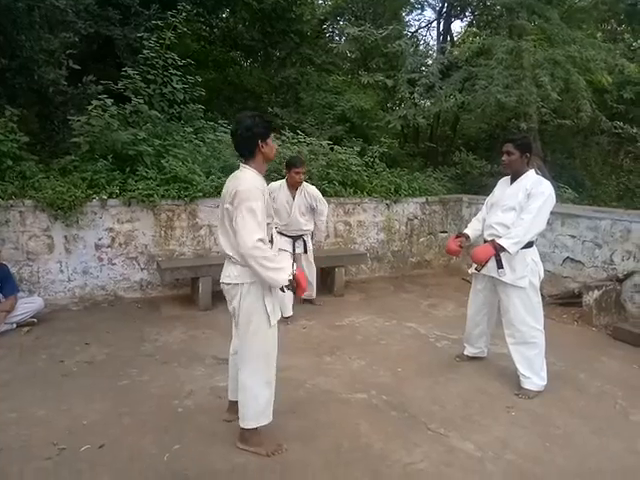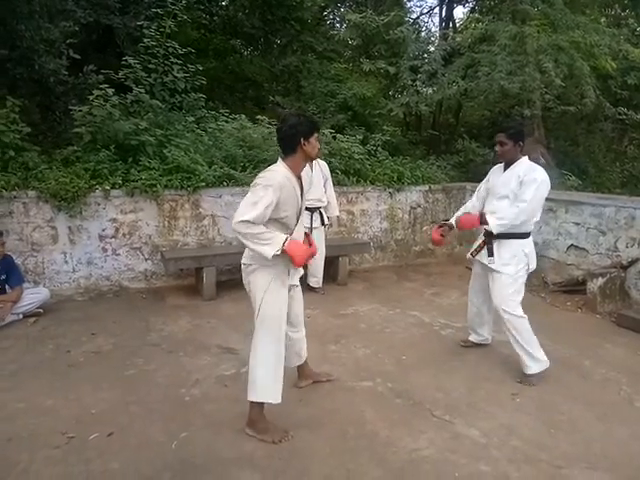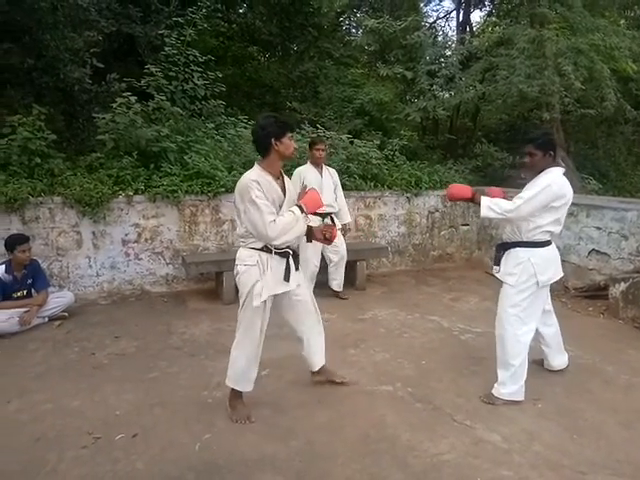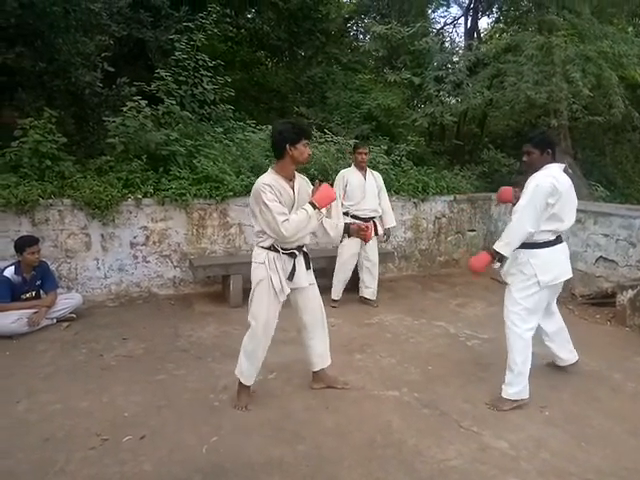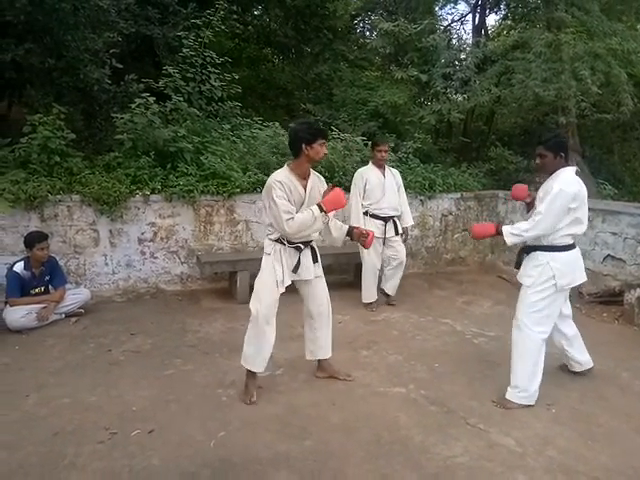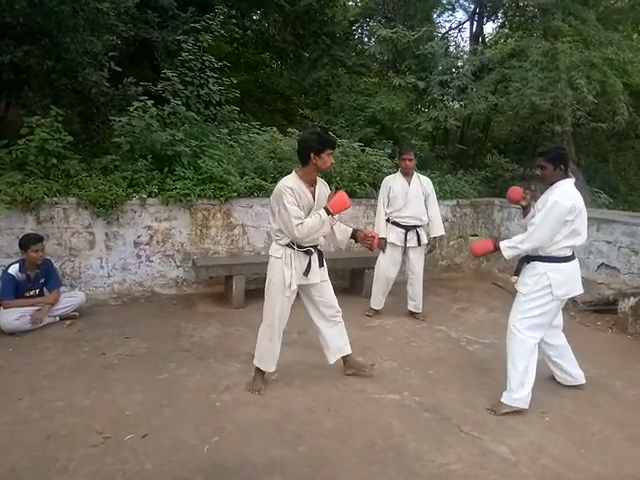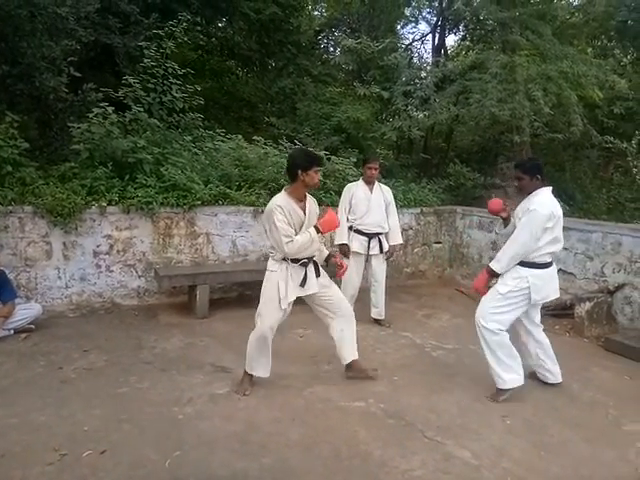
dt=0.7s
person 1, frame 1
left shoulder: (239, 180)
right shoulder: (251, 188)
right elbow: (252, 246)
left wrist: (278, 267)
right wrist: (288, 273)
left hip: (237, 274)
right hip: (250, 280)
left knee: (244, 346)
right knee: (259, 352)
left ankle: (236, 404)
right ankle: (249, 432)
person 1, frame 2
left shoulder: (297, 177)
right shoulder: (272, 180)
right elbow: (242, 223)
left wrist: (300, 242)
right wrist: (285, 245)
left hip: (285, 261)
right hip: (264, 263)
left knee: (294, 318)
right knee: (270, 332)
left ankle: (303, 371)
right ankle: (257, 416)
person 1, frame 3
left shoulder: (283, 179)
right shoulder: (251, 183)
right elbow: (271, 231)
left wrist: (310, 231)
right wrist: (301, 208)
left hip: (284, 262)
right hip: (257, 264)
left knee: (308, 313)
right knee: (251, 332)
left ankle: (319, 368)
right ankle: (236, 396)
person 1, frame 4
left shoulder: (303, 182)
right shoulder: (265, 186)
left elbow: (319, 221)
right elbow: (285, 230)
left wrist: (347, 227)
right wrist: (313, 205)
left hip: (298, 260)
right hip: (270, 262)
left knee: (315, 317)
right knee: (261, 326)
left ankle: (319, 373)
right ankle: (244, 384)
person 1, frame 5
left shoulder: (319, 181)
right shoulder: (277, 182)
left elbow: (325, 222)
right elbow: (289, 226)
left wrist: (350, 232)
right wrist: (320, 207)
left hip: (307, 253)
right hip: (279, 254)
left knee: (320, 308)
right knee: (262, 312)
left ankle: (323, 364)
right ankle: (252, 376)
person 1, frame 6
left shoulder: (322, 186)
right shoulder: (286, 188)
left elbow: (329, 224)
right elbow: (299, 231)
left wrist: (355, 235)
right wrist: (327, 210)
left hip: (313, 257)
right hip: (286, 258)
left knee: (329, 309)
right knee: (275, 317)
left ankle: (348, 361)
right ankle: (261, 372)
person 1, frame 7
left shoulder: (311, 202)
right shoulder: (277, 207)
right elbow: (290, 247)
left wrist: (329, 257)
right wrist: (317, 229)
left hip: (310, 270)
right hip: (283, 272)
left knee: (342, 311)
right knee: (266, 326)
left ankle: (352, 365)
right ankle: (250, 374)
person 2, frame 1
left shoulder: (540, 187)
right shoulder: (503, 184)
left elbow: (528, 225)
right elbow: (485, 213)
left wrist: (498, 245)
right wrist: (467, 236)
left hip: (518, 261)
right hip: (490, 257)
left knee: (522, 321)
right knee: (479, 307)
left ankle: (533, 380)
right ankle: (475, 349)
person 2, frame 2
left shoulder: (535, 175)
right shoulder: (497, 170)
left elbow: (522, 211)
right elbow: (478, 200)
left wrist: (483, 219)
right wrist: (452, 223)
left hip: (513, 249)
right hip: (489, 243)
left knee: (506, 306)
right knee: (478, 295)
left ankle: (534, 364)
right ankle: (479, 336)
person 2, frame 3
left shoulder: (552, 184)
right shoulder: (547, 179)
left elbow: (516, 210)
right elbow: (528, 211)
left wrist: (476, 199)
right wrist: (506, 201)
left hip: (528, 259)
right hip: (535, 255)
left knee: (512, 321)
right knee: (540, 311)
left ankle: (509, 390)
right ankle: (555, 360)
person 2, frame 4
left shoulder: (541, 180)
right shoulder: (562, 180)
left elbow: (522, 224)
left wrist: (497, 251)
right wrist: (521, 204)
left hip: (535, 258)
right hip: (552, 253)
left knee: (517, 320)
right knee: (546, 310)
left ankle: (515, 391)
right ankle: (565, 355)
person 2, frame 5
left shoulder: (562, 185)
right shoulder: (561, 182)
left elbow: (540, 225)
left wrist: (501, 230)
right wrist: (533, 206)
left hip: (551, 262)
right hip: (554, 258)
left knee: (528, 323)
right knee: (557, 315)
left ankle: (522, 394)
right ankle: (579, 362)
person 2, frame 6
left shoulder: (560, 198)
right shoulder: (563, 193)
left elbow: (535, 237)
right elbow: (543, 228)
left wrist: (498, 246)
right wrist: (528, 209)
left hip: (548, 272)
right hip: (558, 269)
left knee: (522, 328)
right knee: (547, 326)
left ankle: (516, 398)
right ankle: (570, 376)
person 2, frame 7
left shoulder: (539, 206)
right shoulder: (539, 200)
left elbow: (519, 245)
right elbow: (522, 234)
left wrist: (490, 271)
right wrist: (508, 219)
left hip: (526, 276)
right hip: (534, 272)
left knee: (487, 318)
right knee: (529, 324)
left ankle: (509, 379)
right ankle: (549, 373)
person 3, frame 1
left shoulder: (312, 192)
right shoulder: (273, 189)
left elbow: (321, 215)
left wrist: (318, 239)
left hip: (303, 239)
right hip: (281, 239)
left knee: (308, 272)
left ankle: (309, 295)
right ankle: (286, 312)
person 3, frame 2
left shoulder: (322, 165)
left elbow: (329, 191)
left wrist: (332, 214)
left hip: (318, 214)
left knee: (318, 251)
left ankle: (314, 283)
person 3, frame 3
left shoulder: (332, 173)
right shoulder: (301, 172)
left elbow: (339, 198)
left wrist: (344, 221)
left hip: (330, 220)
right hip: (311, 221)
left knee: (340, 253)
right knee: (310, 260)
left ankle: (336, 288)
person 3, frame 4
left shoulder: (376, 176)
right shoulder: (344, 175)
left elbow: (384, 201)
left wrist: (388, 225)
left hip: (371, 225)
right hip: (352, 224)
left knee: (371, 261)
right knee: (346, 261)
left ankle: (367, 294)
right ankle: (336, 296)
person 3, frame 5
left shoulder: (394, 174)
right shoulder: (362, 173)
left elbow: (402, 199)
right elbow: (356, 201)
left wrist: (405, 224)
right wrist: (359, 227)
left hip: (392, 224)
right hip: (372, 224)
left knee: (399, 258)
right knee: (372, 263)
left ankle: (387, 290)
right ankle: (370, 298)
person 3, frame 6
left shoulder: (425, 182)
right shoulder: (389, 181)
left elbow: (432, 209)
right elbow: (381, 209)
left wrist: (434, 235)
right wrist: (381, 235)
left hip: (417, 234)
right hip: (394, 232)
left knee: (416, 273)
right knee: (385, 271)
left ankle: (415, 308)
right ankle: (375, 305)
person 3, frame 7
left shoulder: (386, 191)
right shoulder: (351, 188)
left elbow: (392, 218)
right elbow: (343, 216)
left wrist: (393, 243)
right wrist: (343, 242)
left hip: (378, 241)
right hip: (357, 240)
left knee: (379, 279)
right knee: (351, 279)
left ankle: (378, 315)
